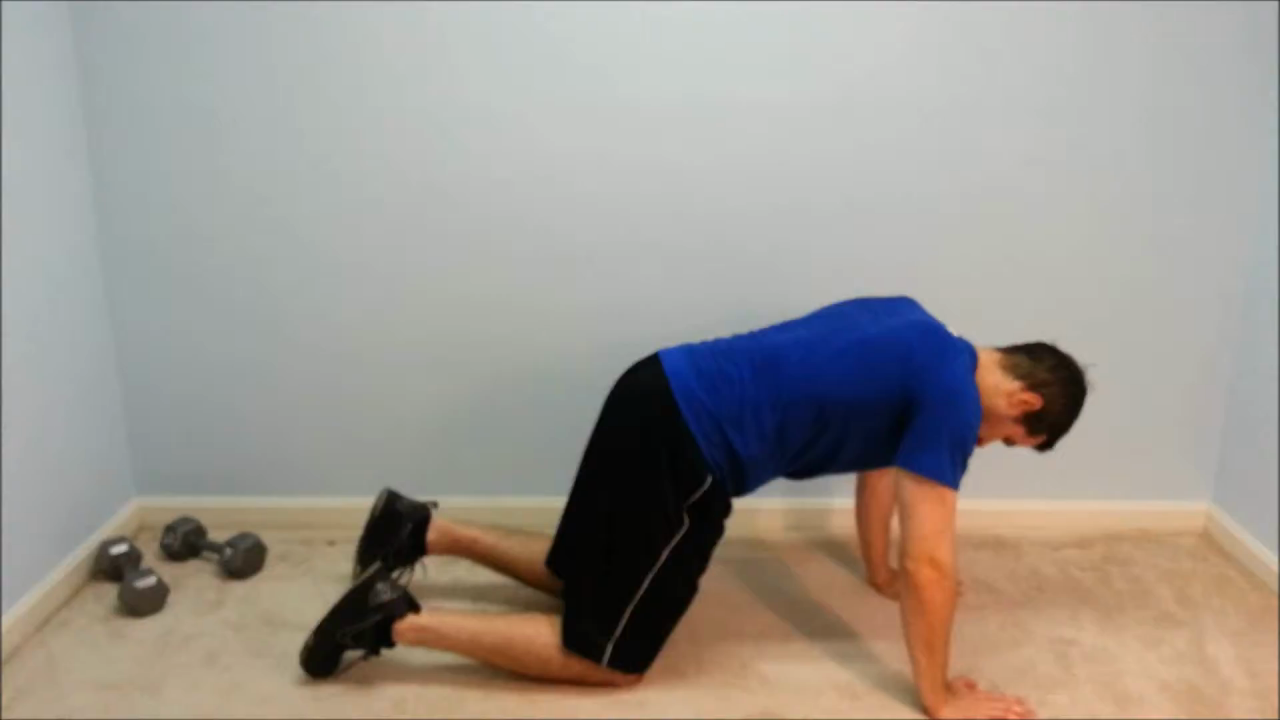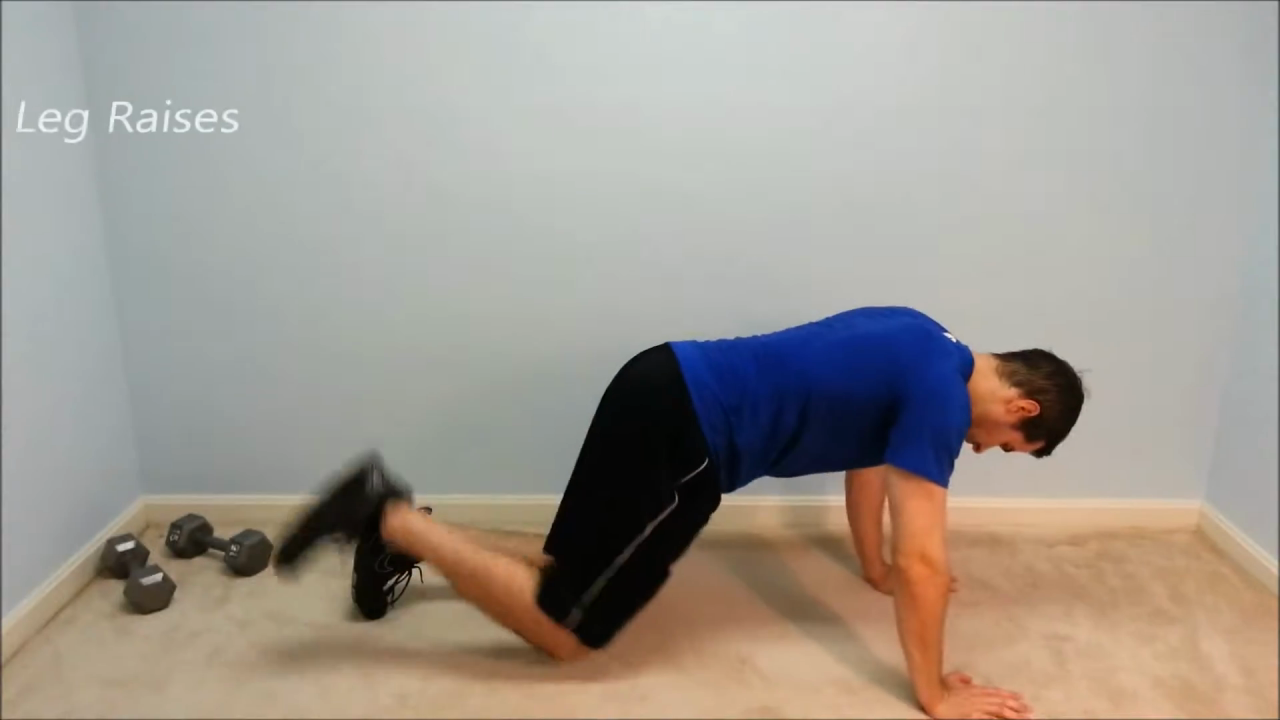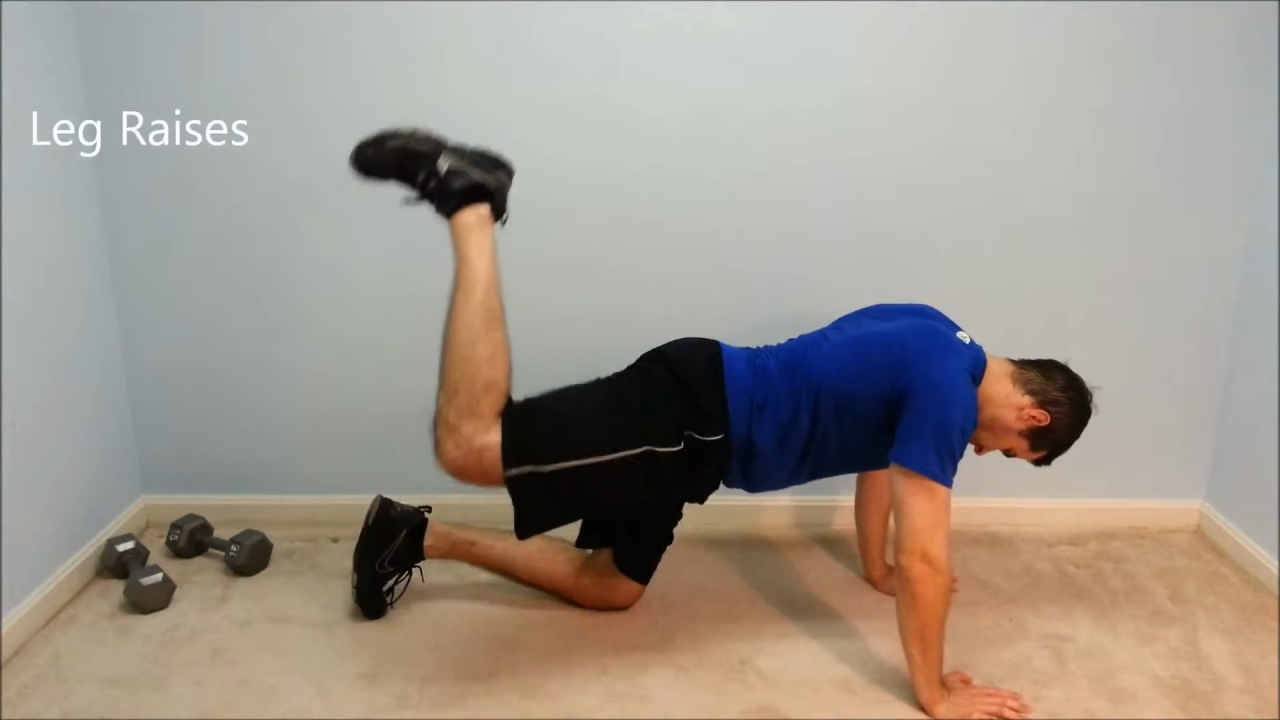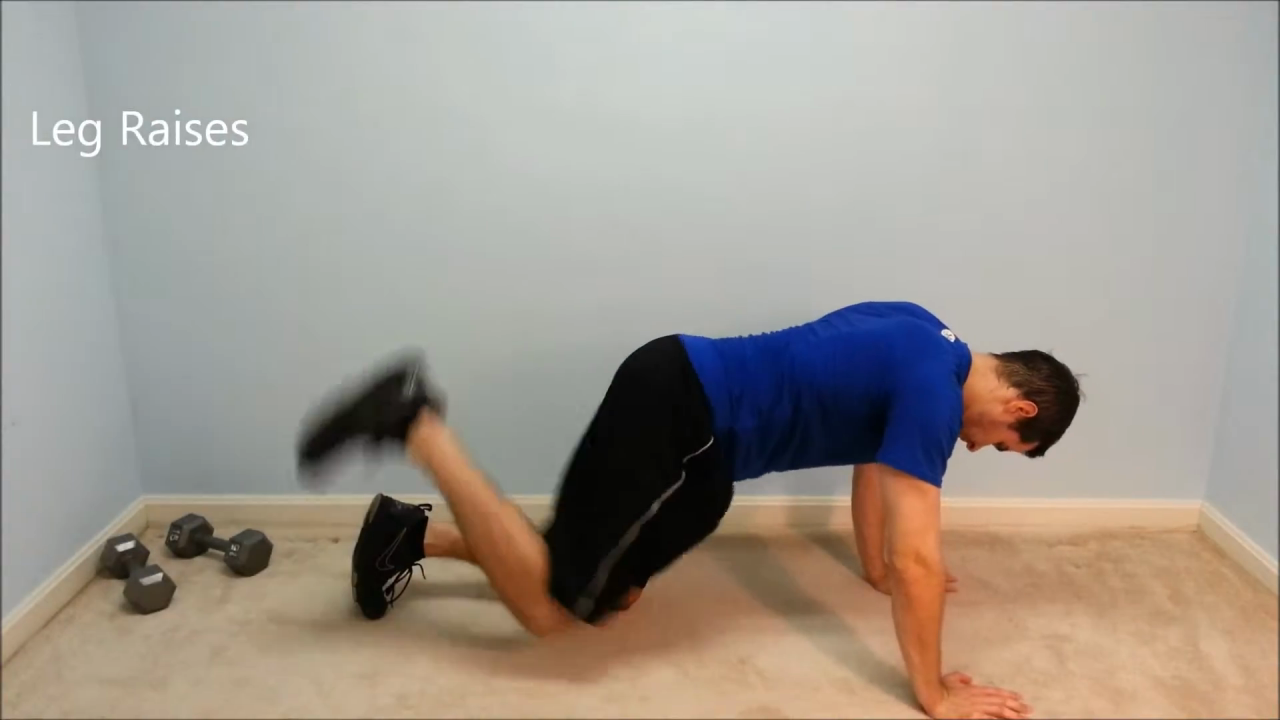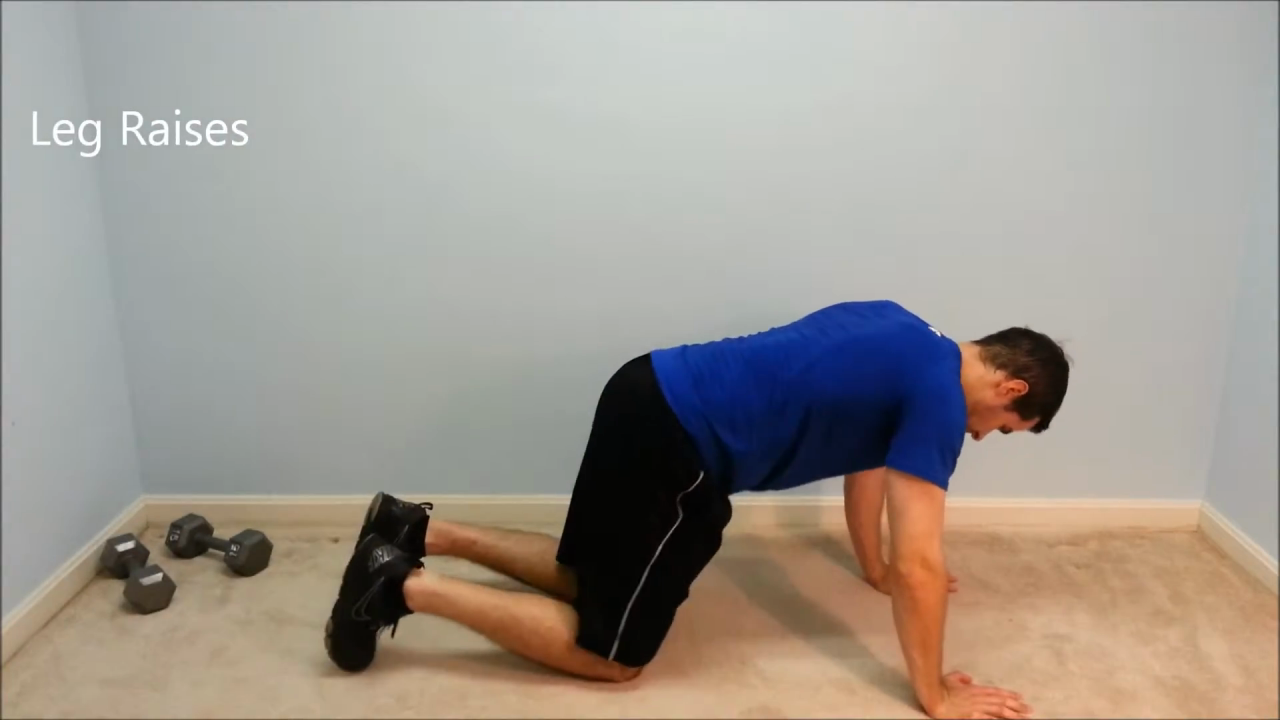
dt=0.5s
person 1, frame 1
left shoulder: (919, 338)
right shoulder: (951, 394)
left elbow: (877, 449)
right elbow: (930, 566)
left wrist: (877, 569)
left hip: (661, 399)
right hip: (679, 447)
left knee: (588, 575)
right knee: (607, 656)
left ankle: (427, 530)
right ankle: (402, 621)
person 1, frame 2
left shoulder: (921, 349)
right shoulder: (942, 394)
left elbow: (868, 451)
right elbow: (922, 561)
left wrist: (873, 567)
left hip: (666, 394)
right hip: (675, 430)
left knee: (587, 571)
right knee: (567, 625)
left ankle: (408, 527)
right ankle: (391, 519)
person 1, frame 3
left shoulder: (933, 344)
right shoulder: (949, 394)
left elbow: (879, 452)
right elbow: (923, 562)
left wrist: (872, 566)
left hip: (693, 416)
right hip: (688, 413)
left knee: (607, 587)
right knee: (469, 444)
left ankle: (420, 536)
right ankle: (472, 206)
person 1, frame 4
left shoulder: (924, 340)
right shoulder: (934, 392)
left elbow: (873, 448)
right elbow: (918, 559)
left wrist: (875, 564)
left hip: (680, 390)
right hip: (677, 415)
left knee: (606, 590)
right knee: (548, 604)
left ankle: (414, 530)
right ankle: (417, 421)
person 1, frame 5
left shoulder: (906, 337)
right shoulder: (939, 395)
left elbow: (864, 447)
right elbow: (920, 566)
left wrist: (871, 566)
left hip: (650, 397)
right hip: (669, 445)
left knee: (590, 577)
right knee: (609, 653)
left ankle: (421, 532)
right ankle: (409, 586)
